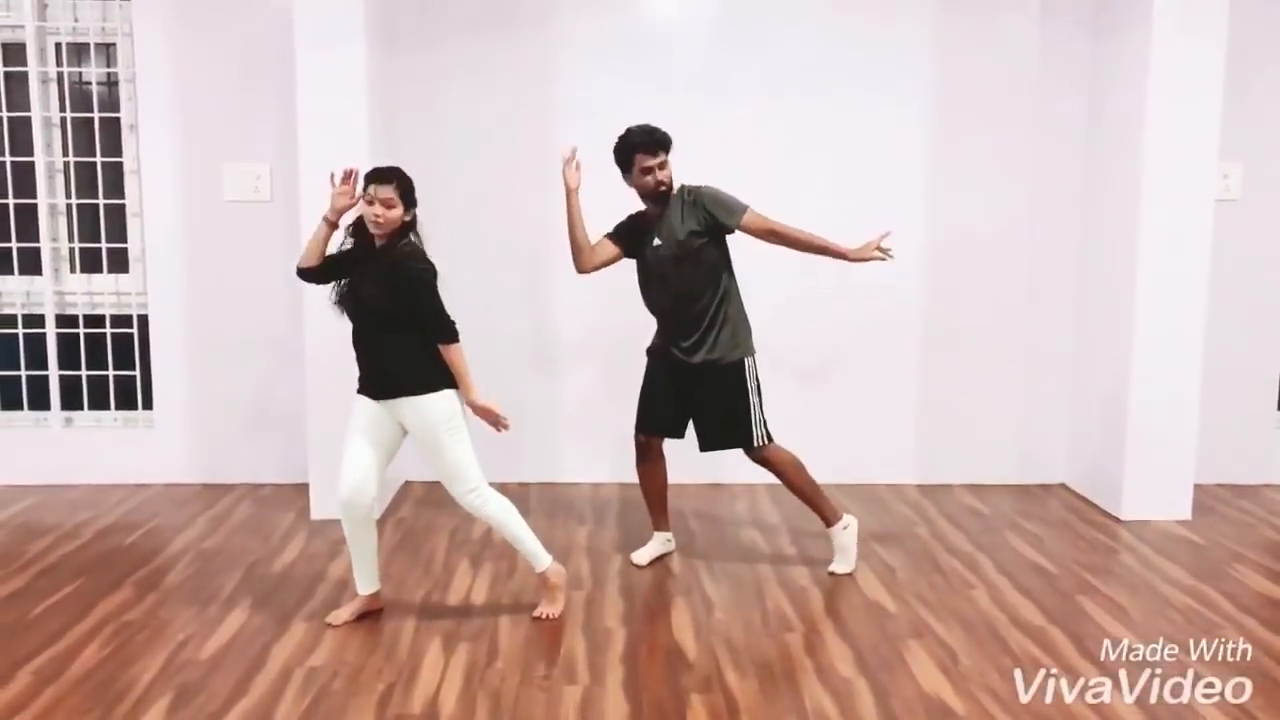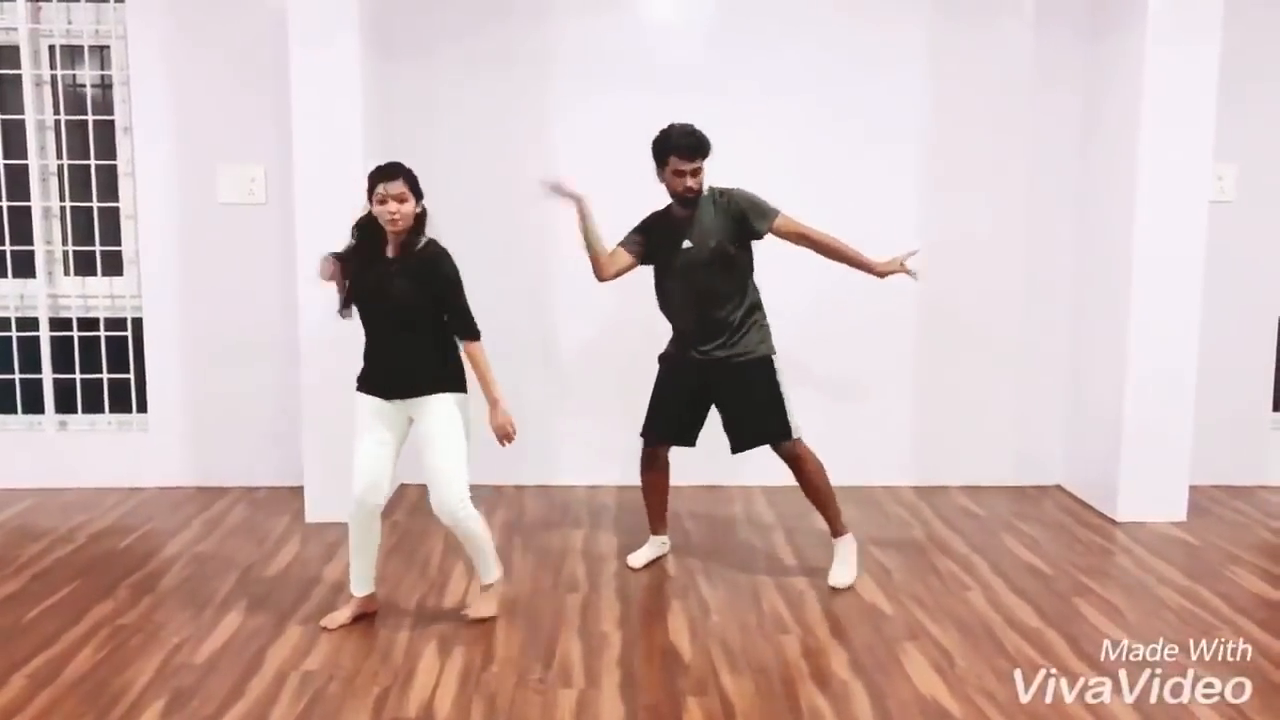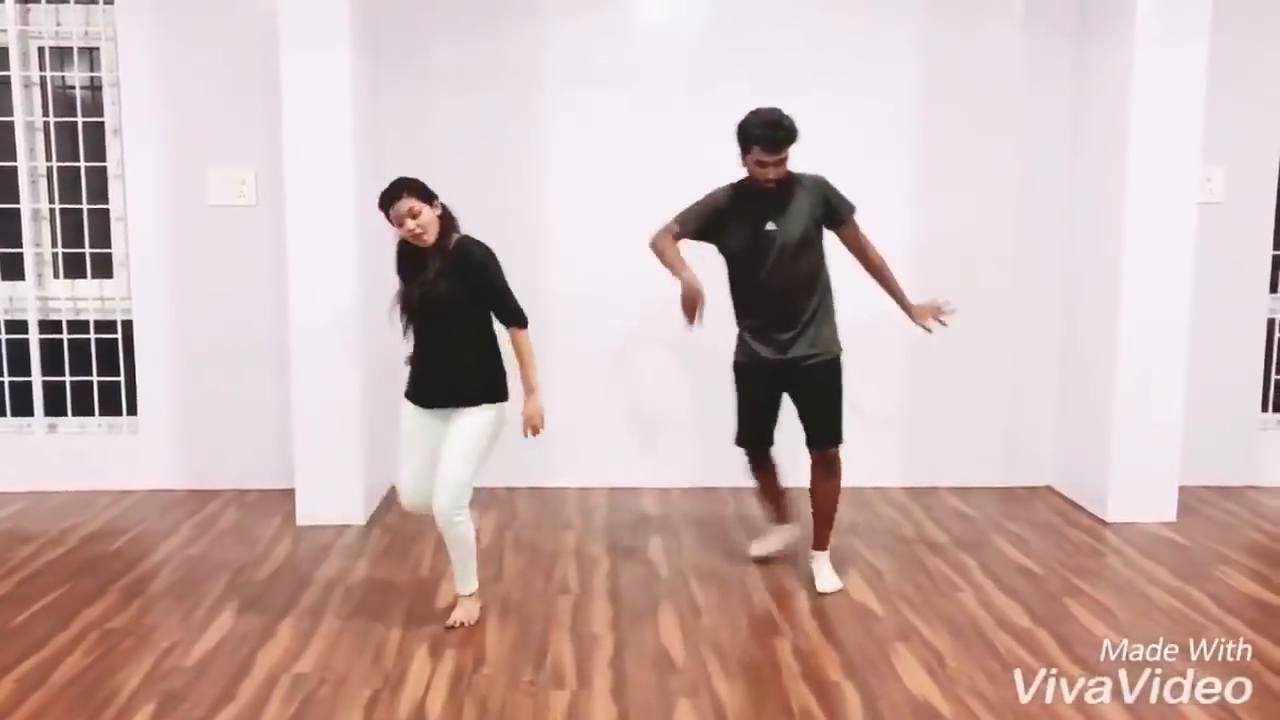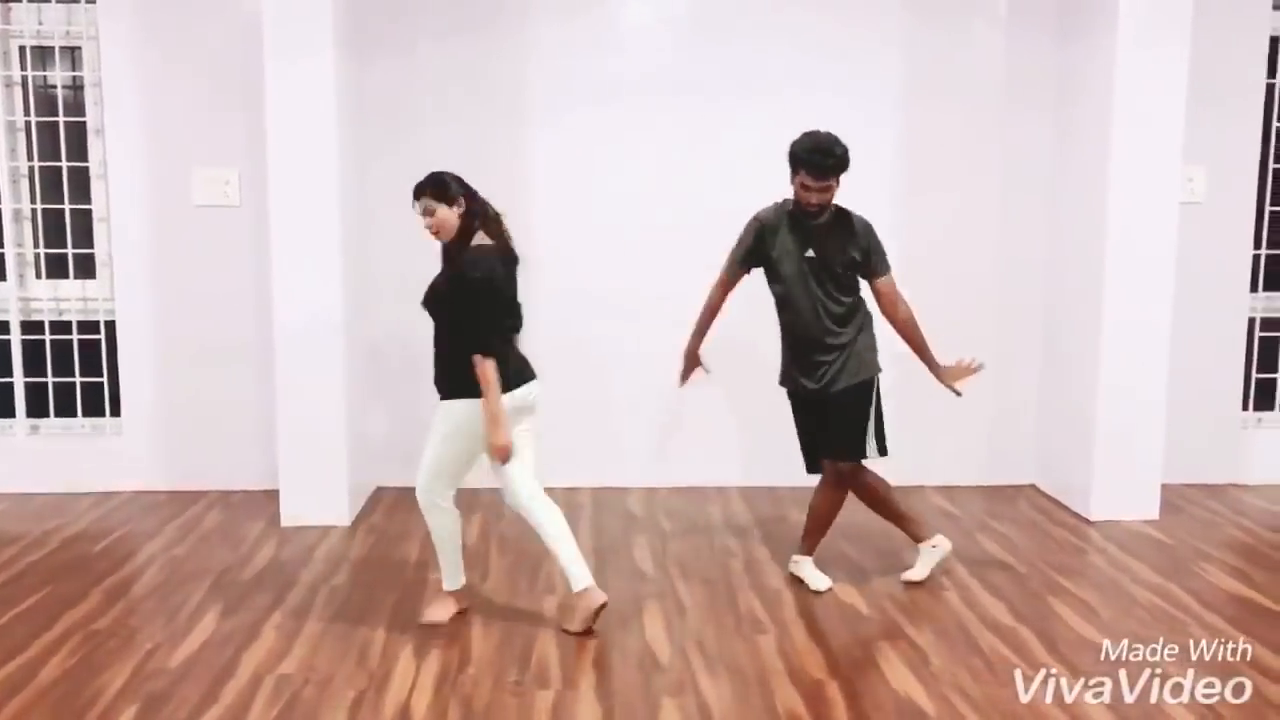
dt=0.3s
person 1, frame 1
left shoulder: (701, 202)
right shoulder: (633, 229)
left elbow: (769, 229)
right elbow: (584, 261)
left wrist: (847, 253)
right wrist: (572, 194)
left hip: (724, 352)
right hip: (671, 353)
left knee: (759, 448)
right knee: (646, 441)
left ankle: (839, 523)
right ankle: (662, 535)
person 1, frame 2
left shoulder: (731, 205)
right shoulder: (652, 229)
left elbow: (799, 233)
right elbow: (604, 270)
left wrist: (869, 264)
right wrist: (583, 211)
left hip: (745, 352)
right hip: (685, 355)
left knee: (788, 446)
right knee: (654, 444)
left ankle: (843, 538)
right ankle: (658, 537)
person 1, frame 3
left shoulder: (814, 193)
right shoulder: (724, 203)
left elbow: (860, 246)
right elbow: (661, 239)
left wrist: (907, 305)
right wrist: (685, 276)
left hip: (815, 348)
right hip: (756, 351)
left knee: (826, 452)
right knee: (755, 446)
left ankle: (821, 553)
right ankle: (782, 523)
person 1, frame 4
left shoulder: (858, 231)
right shoulder: (766, 225)
left elbow: (892, 302)
right elbow: (726, 282)
left wrist: (935, 366)
right wrist: (694, 343)
left hip: (851, 368)
right hip: (802, 371)
left knee: (838, 467)
right knee: (843, 466)
left ankle: (803, 556)
right ankle: (927, 539)
person 2, frame 1
left shoulder: (409, 262)
right shoulder: (362, 254)
left elbow: (442, 330)
right elbow: (309, 269)
left wrist: (469, 394)
right wrist: (332, 216)
left hip: (425, 392)
right hip: (375, 395)
left knee: (472, 491)
right knee: (353, 495)
left ankle: (550, 572)
right ankle: (368, 593)
person 2, frame 2
left shoulder: (432, 258)
right shoulder: (365, 252)
left elbow: (465, 330)
right elbow: (354, 290)
left wrist: (495, 401)
right wrist: (334, 274)
left hip: (437, 392)
right hip: (378, 391)
left knee: (449, 500)
right knee: (366, 495)
left ankle: (491, 581)
right ankle: (361, 597)
person 2, frame 3
left shoulder: (472, 255)
right shoulder: (414, 264)
left elbow: (514, 319)
left wrist: (532, 391)
left hip: (477, 399)
right hip: (423, 397)
left knee: (448, 503)
right knee: (414, 496)
left ankle: (469, 593)
person 2, frame 4
left shoulder: (464, 267)
right shoulder: (499, 252)
left elbow: (481, 347)
left wrist: (494, 420)
left hip: (470, 397)
right hip: (520, 387)
left knee: (432, 490)
right knee: (525, 494)
left ankle: (453, 591)
right ankle: (585, 590)
